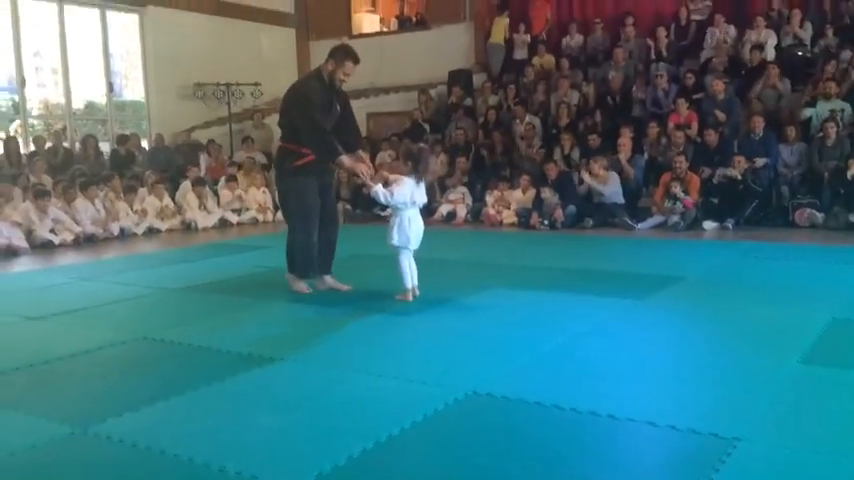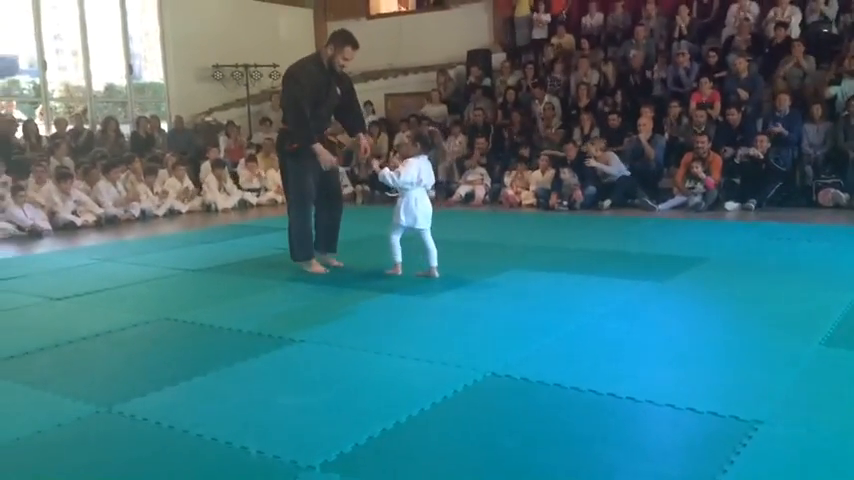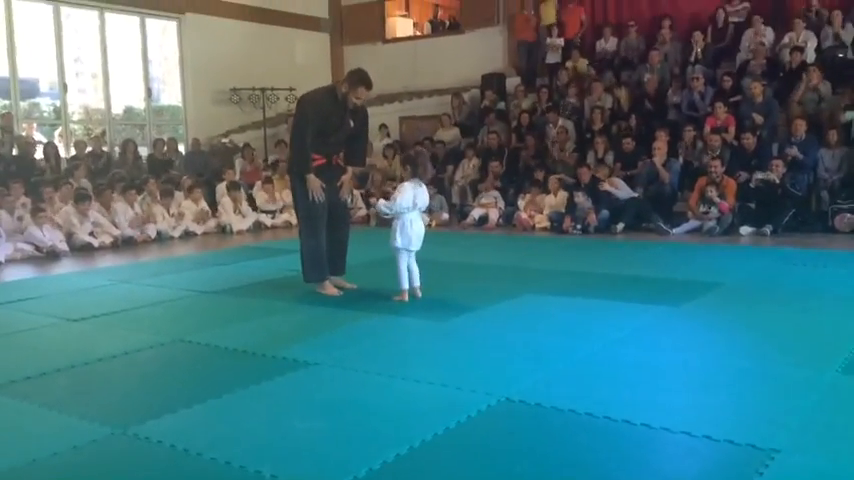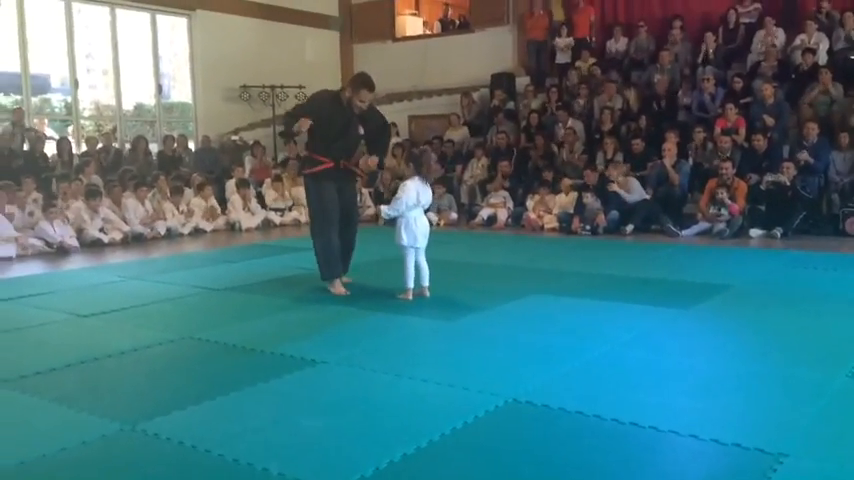
dt=0.5s
person 1, frame 1
left shoulder: (336, 91)
right shoulder: (304, 91)
left elbow: (346, 126)
right elbow: (316, 133)
left wrist: (359, 155)
right wrist: (347, 163)
left hip: (319, 162)
right hip: (295, 162)
left knee: (328, 221)
right knee: (304, 222)
left ankle: (324, 275)
right ankle: (296, 274)
person 1, frame 2
left shoulder: (339, 77)
right shoulder: (300, 73)
left elbow: (349, 108)
right elbow: (298, 116)
left wrist: (360, 135)
right wrist: (317, 148)
left hip: (319, 142)
right hip: (296, 145)
left knee: (332, 199)
right knee: (302, 202)
left ankle: (324, 251)
right ankle: (305, 258)
person 1, frame 3
left shoulder: (358, 111)
right shoulder: (313, 102)
left elbow: (357, 143)
right elbow: (300, 141)
left wrist: (349, 173)
right wrist: (309, 176)
left hip: (333, 168)
right hip: (308, 169)
left knee: (340, 222)
right knee: (314, 224)
left ankle: (334, 274)
right ankle: (320, 279)
person 1, frame 4
left shoulder: (370, 115)
right shoulder: (321, 102)
left elbow: (382, 136)
right elbow: (290, 118)
left wrist: (375, 156)
right wrist: (297, 126)
left hip: (345, 170)
right hip: (319, 170)
left knee: (349, 223)
right knee: (326, 222)
left ankle: (339, 270)
right ankle: (333, 277)
person 2, frame 1
left shoulder: (405, 183)
right shoulder: (418, 181)
left elbow: (387, 197)
left wrist: (371, 185)
right wrist: (388, 178)
left hip: (404, 222)
right hip: (415, 222)
left knee: (403, 259)
right knee: (409, 257)
left ankle: (408, 292)
right ankle: (414, 288)
person 2, frame 2
left shoulder: (411, 163)
right shoulder: (426, 163)
left elbow: (395, 179)
left wrist: (380, 169)
right wrist: (398, 166)
left hip: (409, 203)
right hip: (423, 203)
left knee: (394, 236)
right knee: (427, 238)
left ankle: (397, 267)
right ankle: (433, 269)
person 2, frame 3
left shoulder: (405, 187)
right shoulder: (422, 186)
left elbow: (393, 207)
left wrist: (378, 204)
left hip: (404, 226)
right hip: (417, 224)
left knee: (402, 262)
right knee: (411, 260)
left ankle: (404, 293)
right ankle: (416, 289)
person 2, frame 4
left shoulder: (408, 185)
right shoulder: (425, 183)
left elbow: (398, 206)
left wrist: (383, 210)
left hip: (409, 224)
right hip: (421, 222)
left knee: (409, 259)
right knee: (421, 258)
left ankle: (409, 292)
right ankle: (425, 289)
